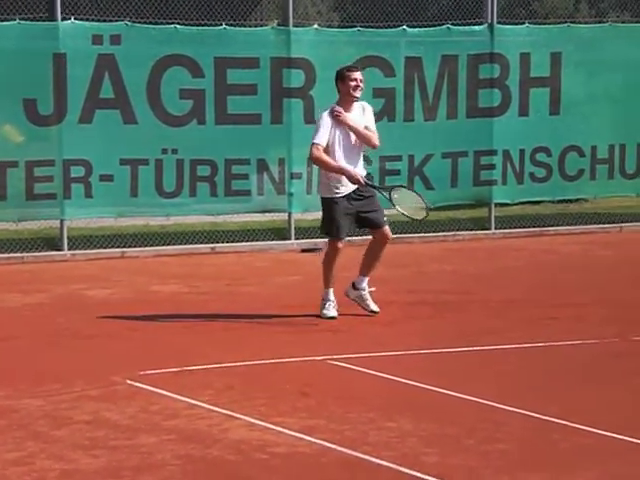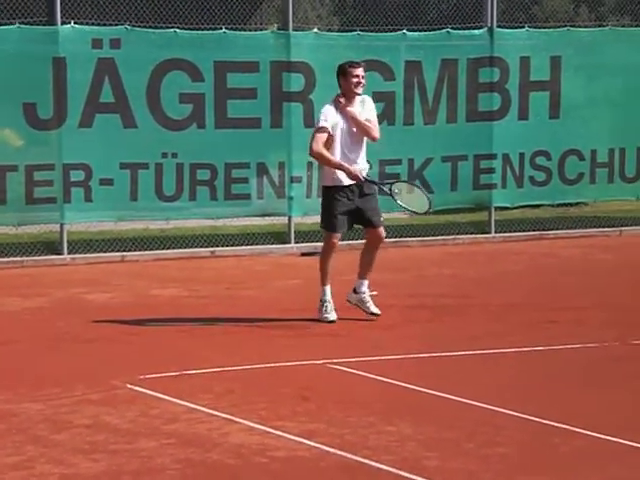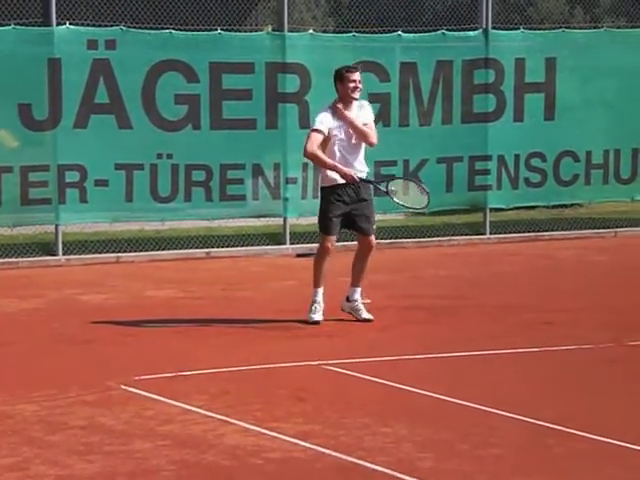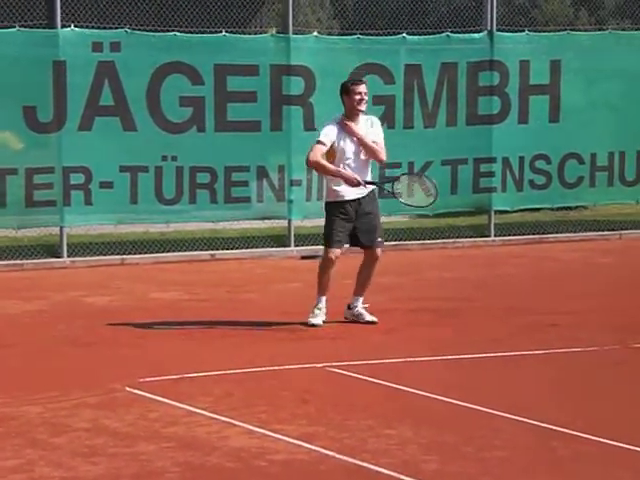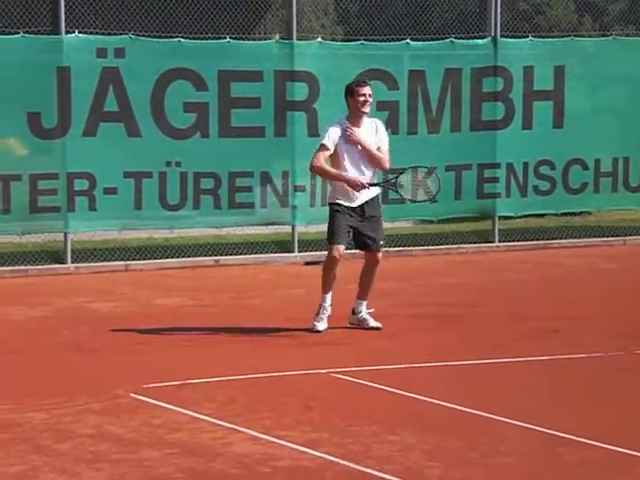
dt=0.1s
person 1, frame 1
left shoulder: (365, 109)
right shoulder: (327, 117)
left elbow: (374, 142)
right elbow: (315, 155)
left wrist: (349, 122)
right wrist: (345, 171)
left hip: (360, 186)
right hip: (335, 191)
left knee: (383, 235)
right knee: (336, 246)
left ankle: (359, 287)
right ankle: (328, 298)
person 1, frame 2
left shoulder: (366, 103)
right shoulder: (329, 111)
left elbow: (374, 135)
right elbow: (315, 149)
left wrist: (349, 112)
right wrist: (344, 168)
left hip: (362, 181)
right hip: (336, 185)
left knee: (377, 235)
right knee: (332, 241)
left ankle: (360, 291)
right ankle: (326, 298)
person 1, frame 3
left shoulder: (364, 108)
right shoulder: (326, 116)
left elbow: (372, 140)
right elbow: (309, 150)
left wrist: (347, 118)
right wrist: (339, 169)
left hip: (360, 184)
right hip: (334, 187)
left knee: (368, 242)
right knee: (327, 245)
left ankle: (352, 299)
right ankle: (317, 300)
person 1, frame 4
left shoulder: (372, 123)
right shoulder: (332, 128)
left elbow: (381, 156)
right elbow: (312, 159)
left wrist: (357, 133)
right wrist: (342, 174)
left hip: (366, 198)
right hip: (339, 200)
left knee: (373, 255)
right knee: (332, 255)
left ankle: (355, 307)
right ankle: (320, 306)
person 1, frame 5
left shoulder: (376, 126)
right shoulder: (335, 130)
left elbow: (384, 164)
right elbow: (315, 165)
left wrist: (361, 143)
right wrist: (346, 178)
left hip: (369, 201)
right hip: (342, 203)
left knee: (374, 258)
right knee: (335, 254)
left ankle: (359, 311)
right ankle: (325, 306)
